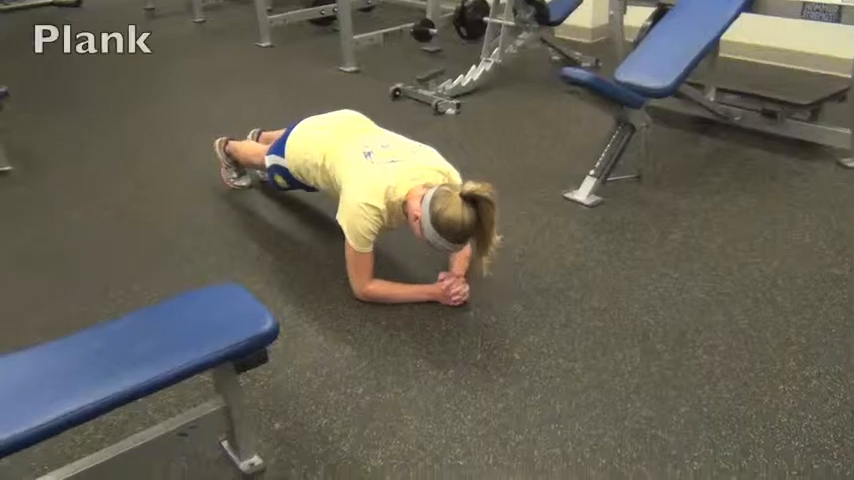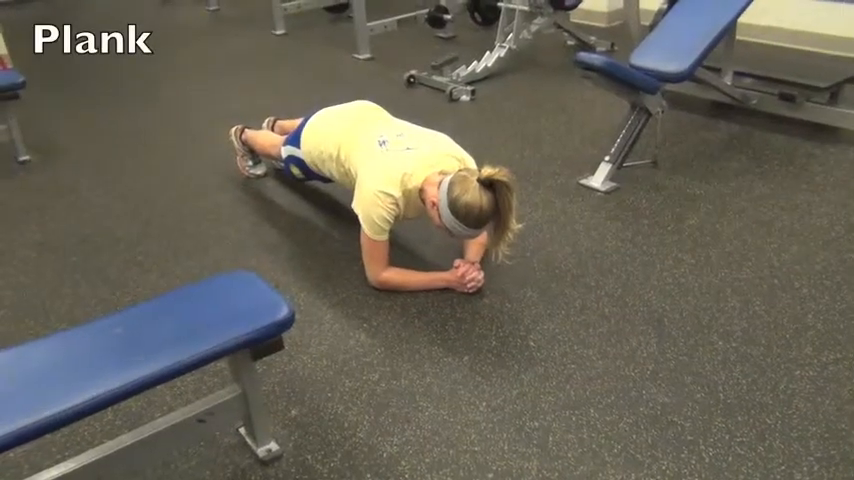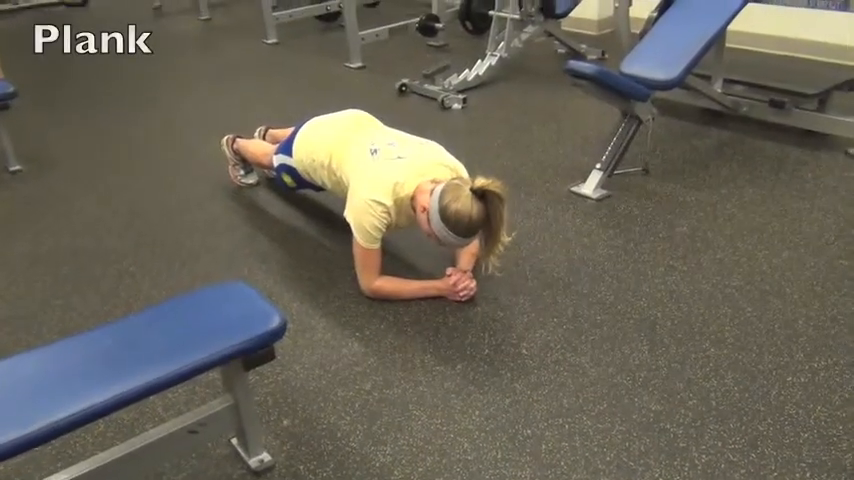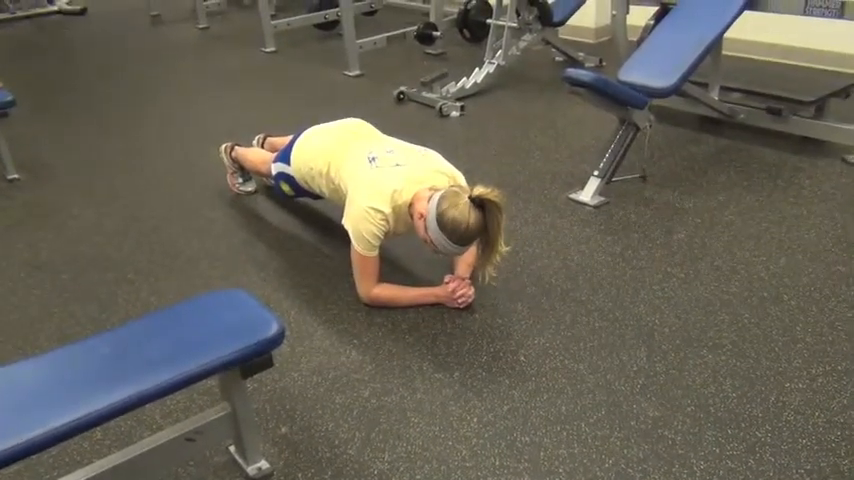
dt=1s
person 1, frame 1
left shoulder: (447, 179)
right shoulder: (367, 204)
left elbow: (462, 241)
right elbow: (363, 288)
left wrist: (457, 276)
right wrist: (435, 292)
left hip: (347, 126)
right hip: (304, 147)
right knee: (267, 160)
left ankle: (262, 137)
right ankle: (229, 149)
person 1, frame 2
left shoulder: (463, 167)
right shoulder: (383, 192)
left elbow: (478, 229)
right elbow: (377, 275)
left wrist: (472, 263)
right wrist: (449, 279)
left hip: (362, 117)
right hip: (319, 138)
right knee: (283, 150)
left ankle: (276, 125)
right ankle: (244, 137)
person 1, frame 3
left shoulder: (454, 176)
right shoulder: (375, 201)
left elbow: (471, 235)
right elbow: (370, 284)
left wrist: (464, 271)
right wrist: (442, 287)
left hip: (354, 126)
right hip: (311, 146)
right knee: (273, 160)
left ankle: (268, 134)
right ankle: (236, 146)
person 1, frame 4
left shoulder: (452, 183)
right shoulder: (374, 209)
left elbow: (467, 241)
right elbow: (368, 292)
left wrist: (462, 278)
right wrist: (440, 295)
left hip: (352, 135)
right hip: (310, 155)
right knee: (273, 169)
left ankle: (266, 142)
right ankle: (235, 154)
